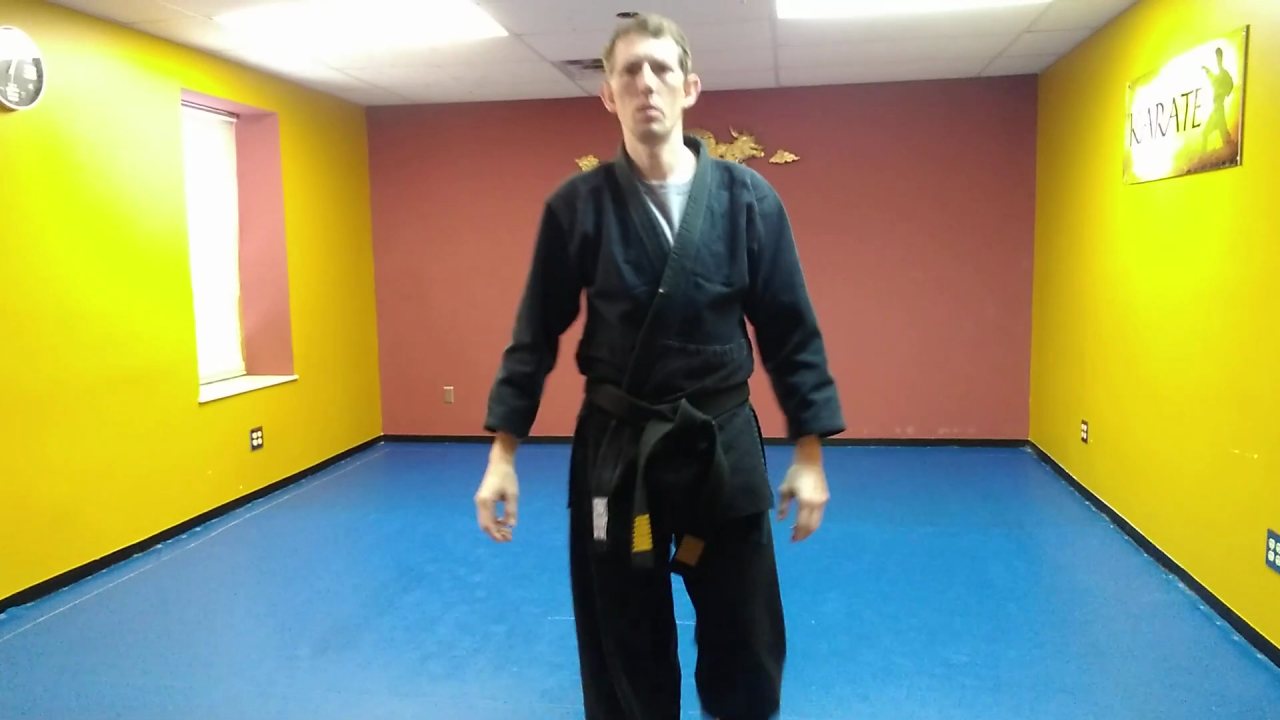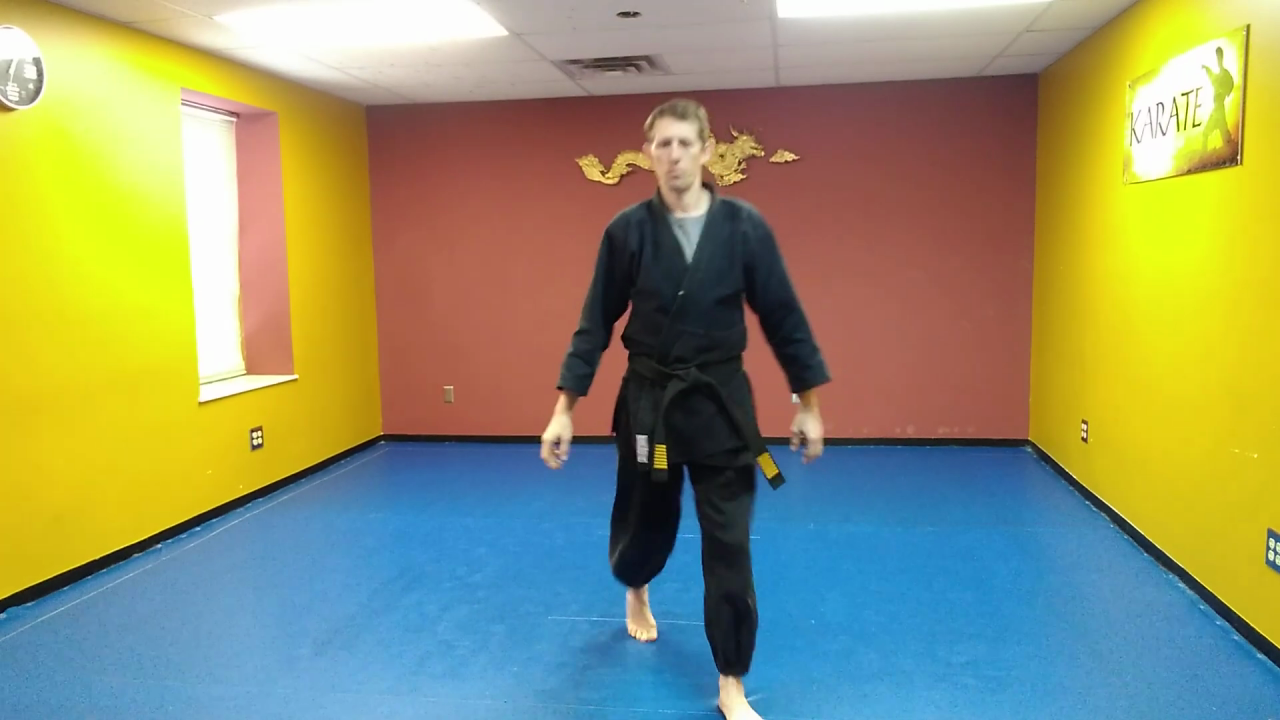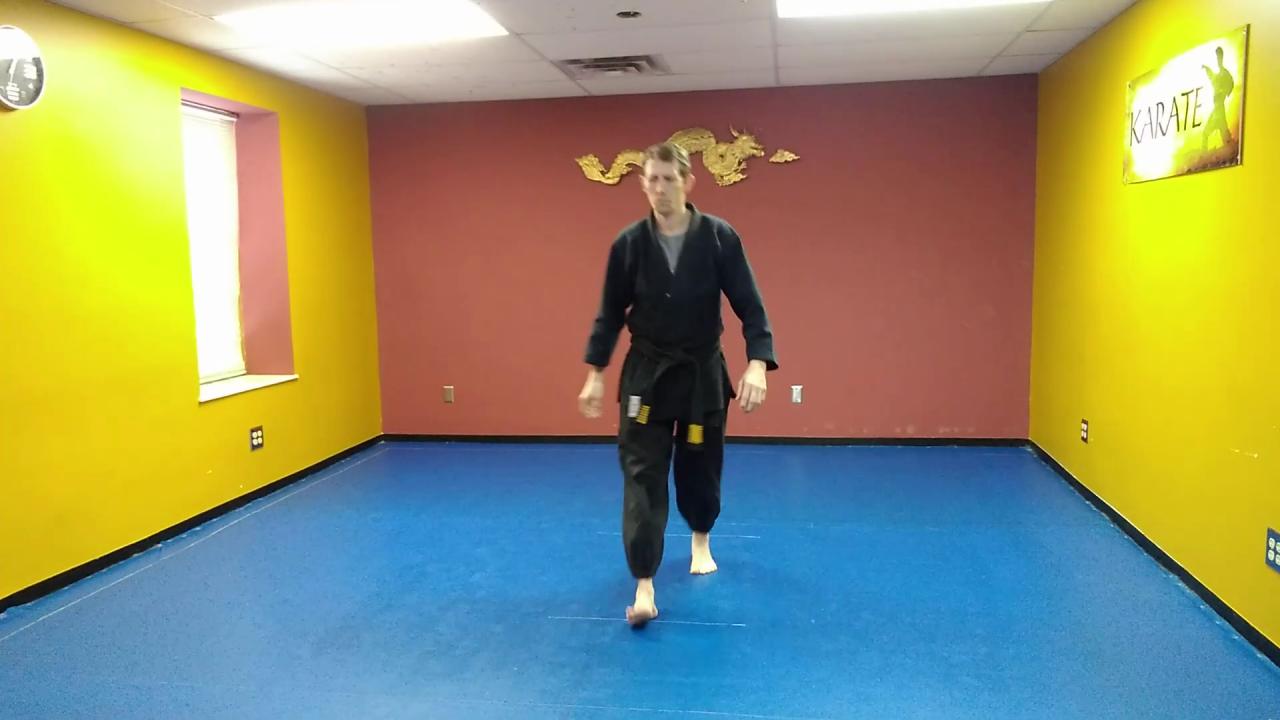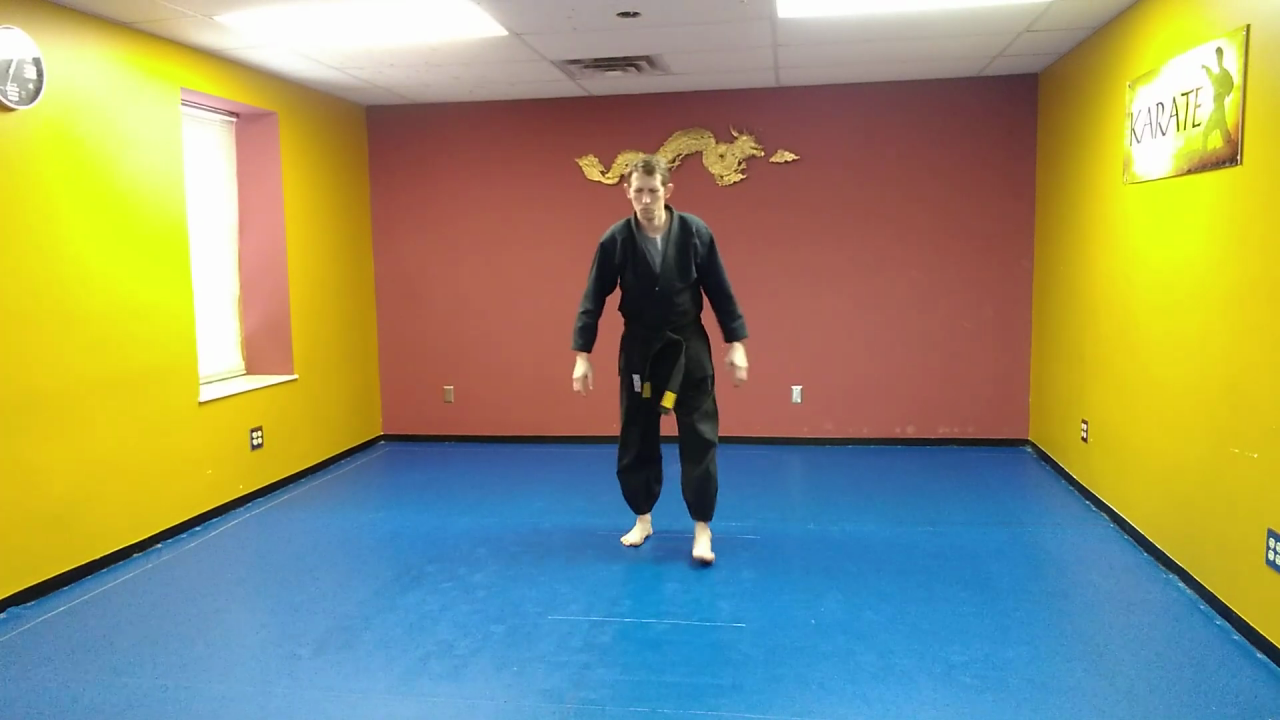
dt=0.7s
person 1, frame 1
left shoulder: (748, 198)
right shoulder: (577, 204)
left elbow: (790, 330)
right elbow: (536, 334)
left wrist: (810, 445)
right wrist: (503, 452)
left hip: (723, 444)
right hip: (616, 448)
left knee: (748, 638)
right knee: (625, 649)
person 1, frame 2
left shoulder: (745, 226)
right shoulder: (627, 230)
left elbow: (783, 317)
right elbow: (595, 322)
left wrist: (808, 401)
right wrist: (564, 407)
left hip: (721, 398)
right hip: (648, 397)
left knee: (728, 544)
right knee: (644, 523)
right ankle: (638, 595)
person 1, frame 3
left shoulder: (719, 237)
right shoulder: (629, 242)
left elbow: (749, 305)
right elbow: (610, 312)
left wrist: (757, 364)
right wrist: (594, 374)
left hip: (702, 370)
right hip: (646, 371)
left knee: (700, 470)
right knee: (642, 478)
left ankle: (701, 539)
right ankle: (644, 591)
person 1, frame 4
left shoulder: (695, 232)
right shoulder: (615, 240)
left elbow: (720, 292)
right elbow: (593, 299)
left wrist: (736, 345)
right wrist: (582, 356)
left hip: (689, 346)
right hip: (641, 349)
left knee: (700, 439)
right knee: (637, 442)
left ankle: (702, 530)
right ankle: (643, 518)
